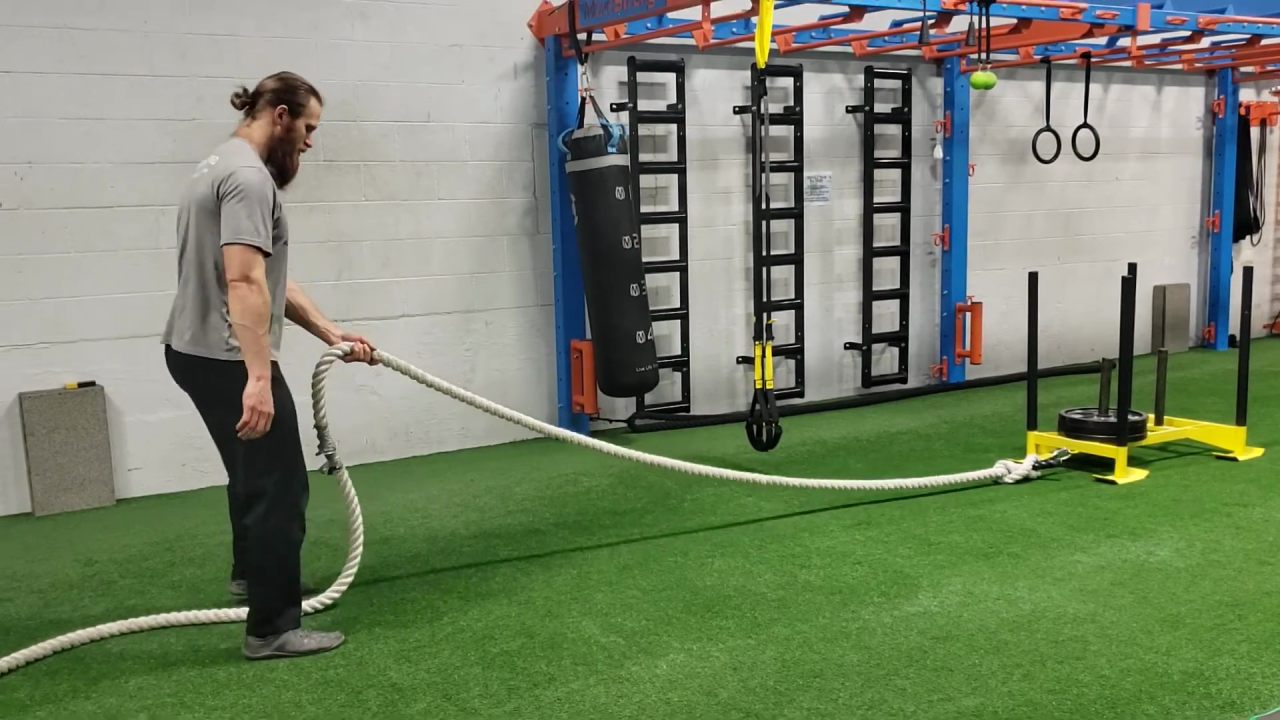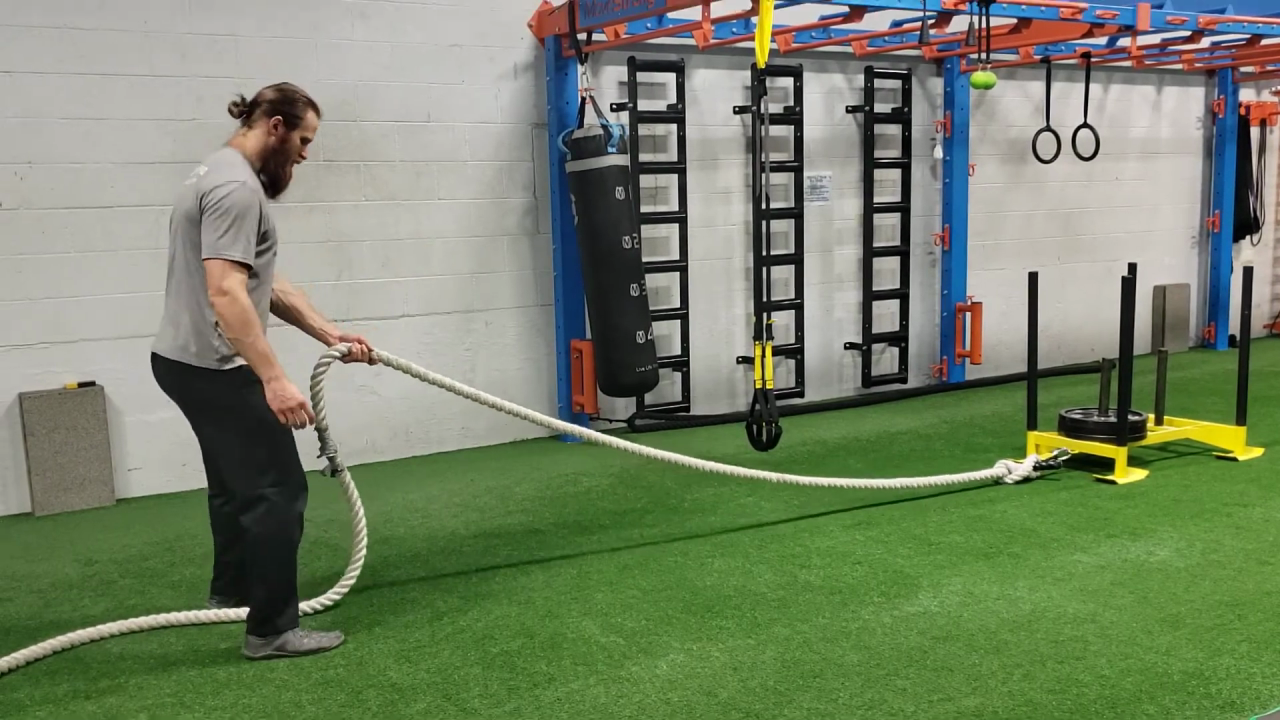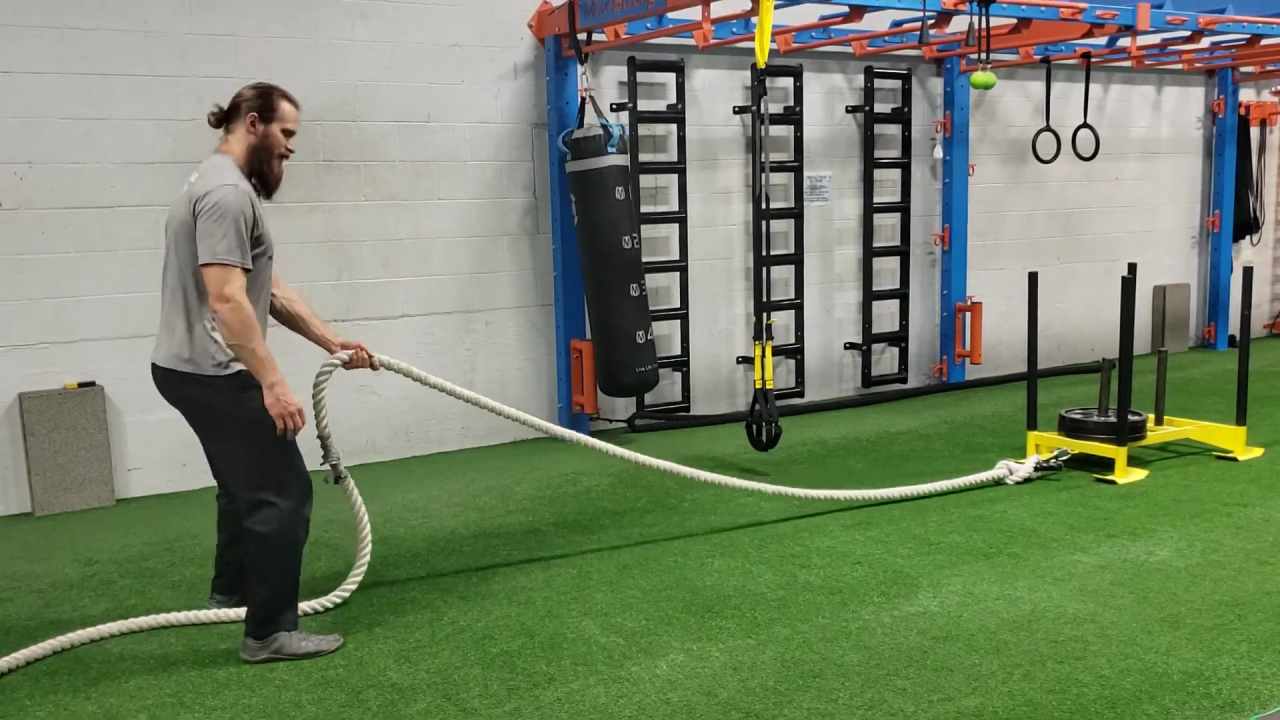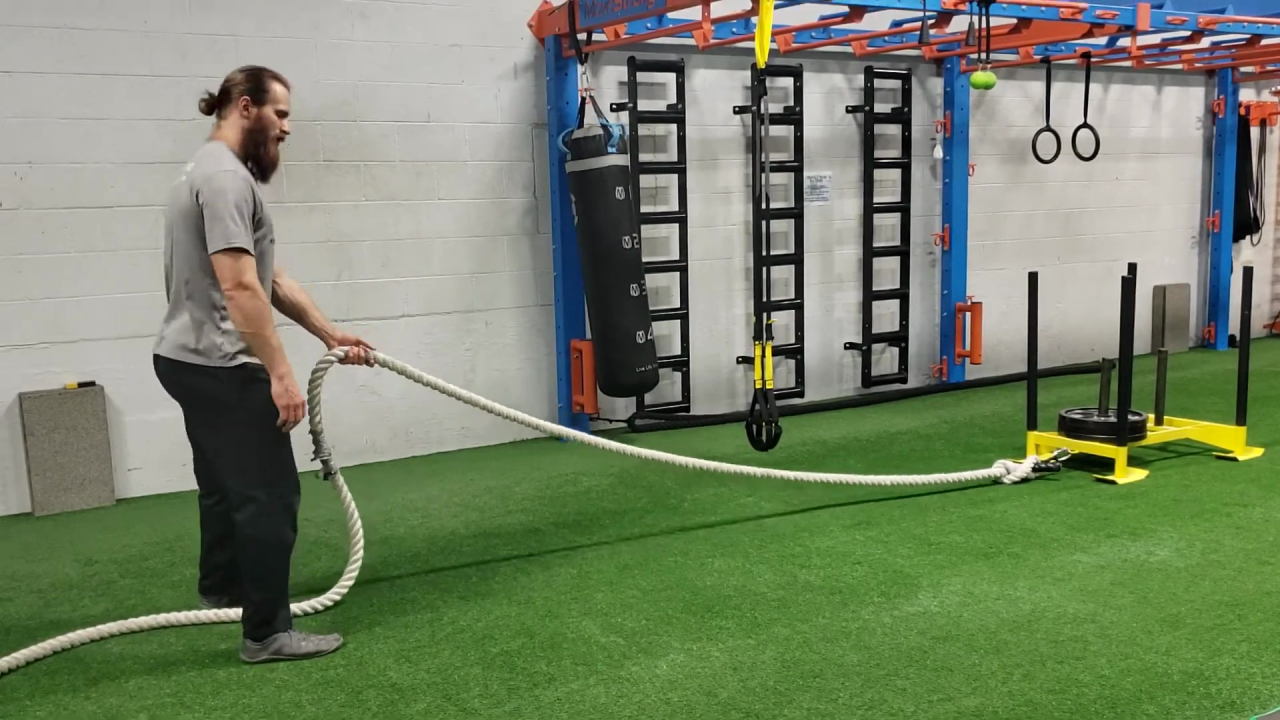
dt=0.3s
person 1, frame 1
left shoulder: (222, 166)
right shoulder: (249, 176)
left elbow: (270, 276)
right elbow: (244, 282)
left wrist: (330, 331)
right wrist: (259, 377)
left hip: (194, 350)
right hip: (226, 357)
left knee: (252, 472)
right knee: (278, 486)
left ankle: (251, 573)
right ankle: (272, 628)
person 1, frame 2
left shoulder: (221, 175)
right shoulder: (236, 187)
left elbow: (267, 283)
right elbow: (226, 294)
left wrist: (330, 334)
right wrist: (275, 380)
left hip: (184, 358)
right hip: (213, 365)
left knee: (235, 481)
right knee: (276, 489)
left ankle: (232, 586)
right ankle: (272, 628)
person 1, frame 3
left shoulder: (223, 185)
right shoulder: (227, 192)
left elbow: (268, 289)
right elbow: (227, 299)
left wrist: (329, 338)
right wrist: (274, 384)
left hip: (186, 367)
right hip: (211, 372)
left knee: (245, 481)
right knee: (282, 493)
left ankle: (234, 586)
right ankle: (270, 630)
person 1, frame 4
left shoulder: (214, 171)
right shoulder: (226, 176)
left elbow: (269, 277)
right elbow: (240, 287)
left wrist: (330, 332)
right wrist: (281, 374)
left hip: (187, 357)
right hip: (218, 364)
left knee: (225, 482)
right knee: (268, 491)
left ankle: (222, 586)
right ankle: (266, 632)
